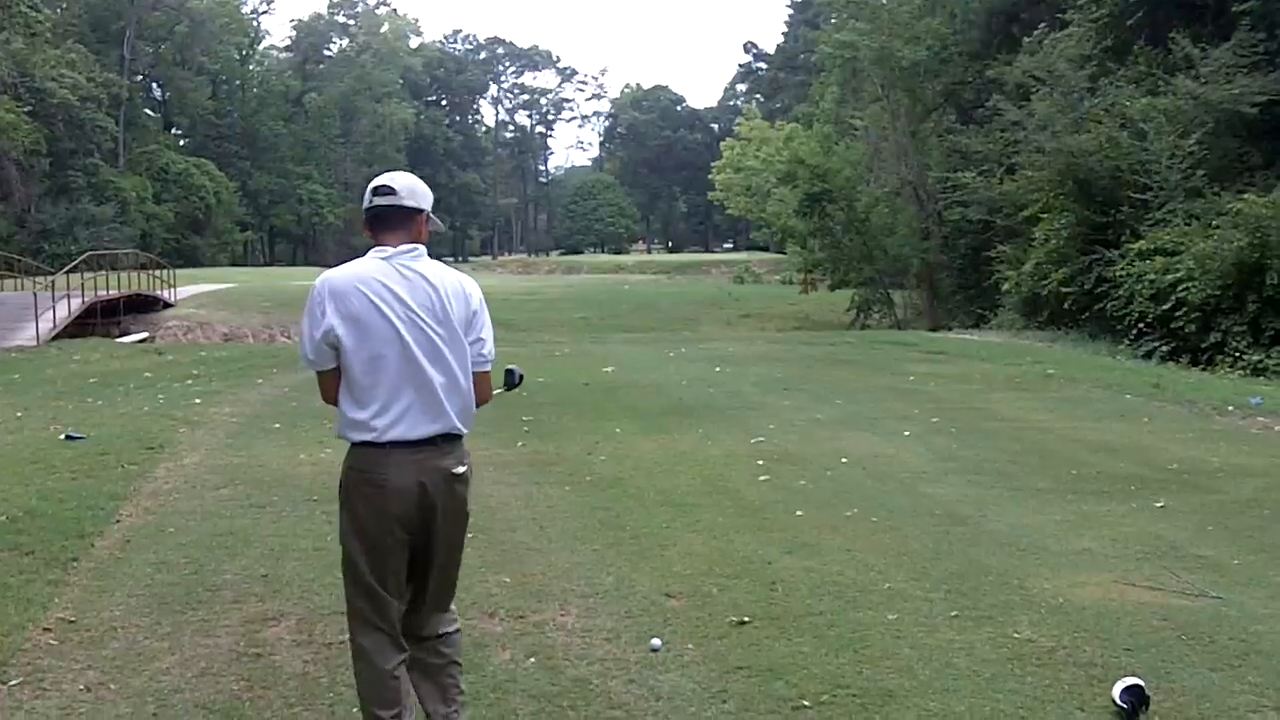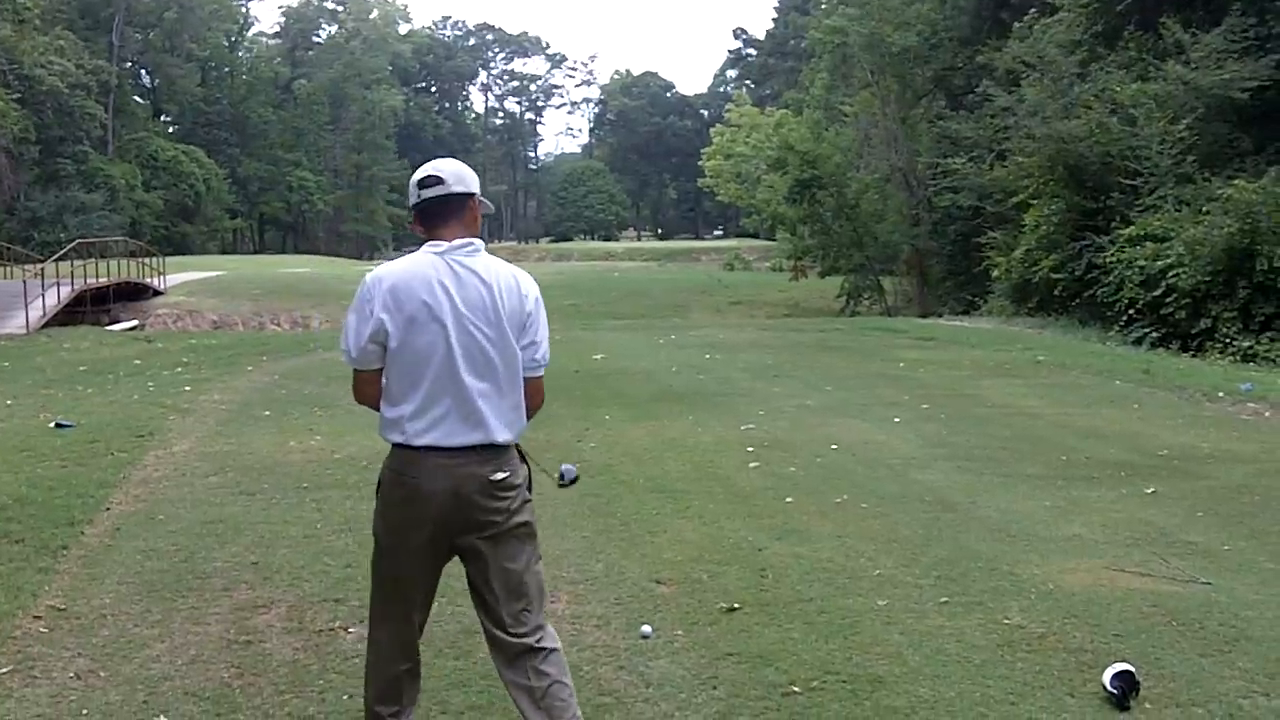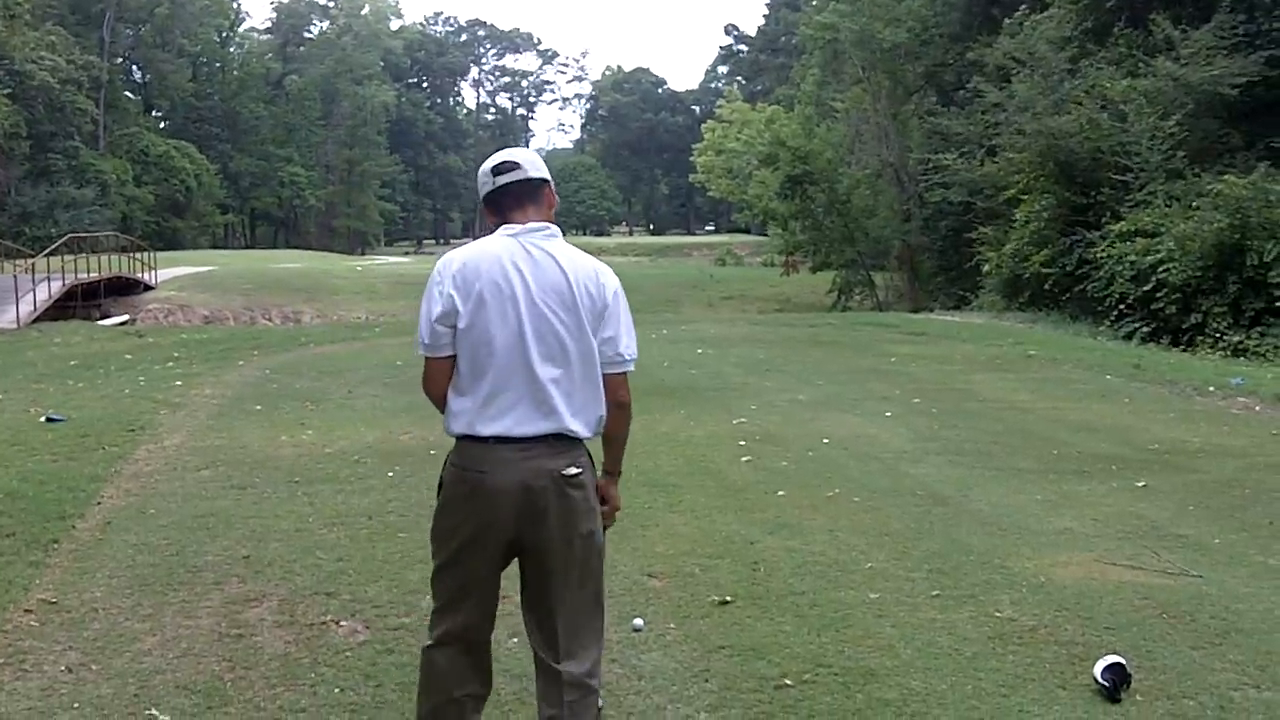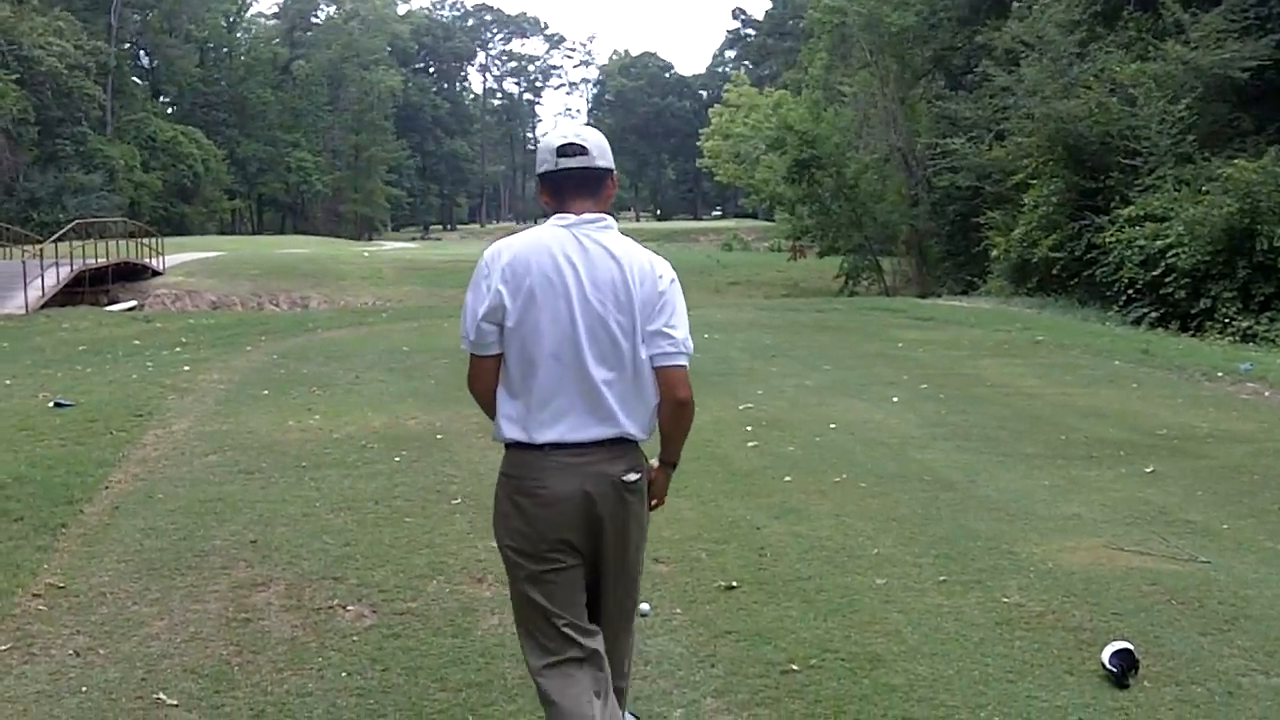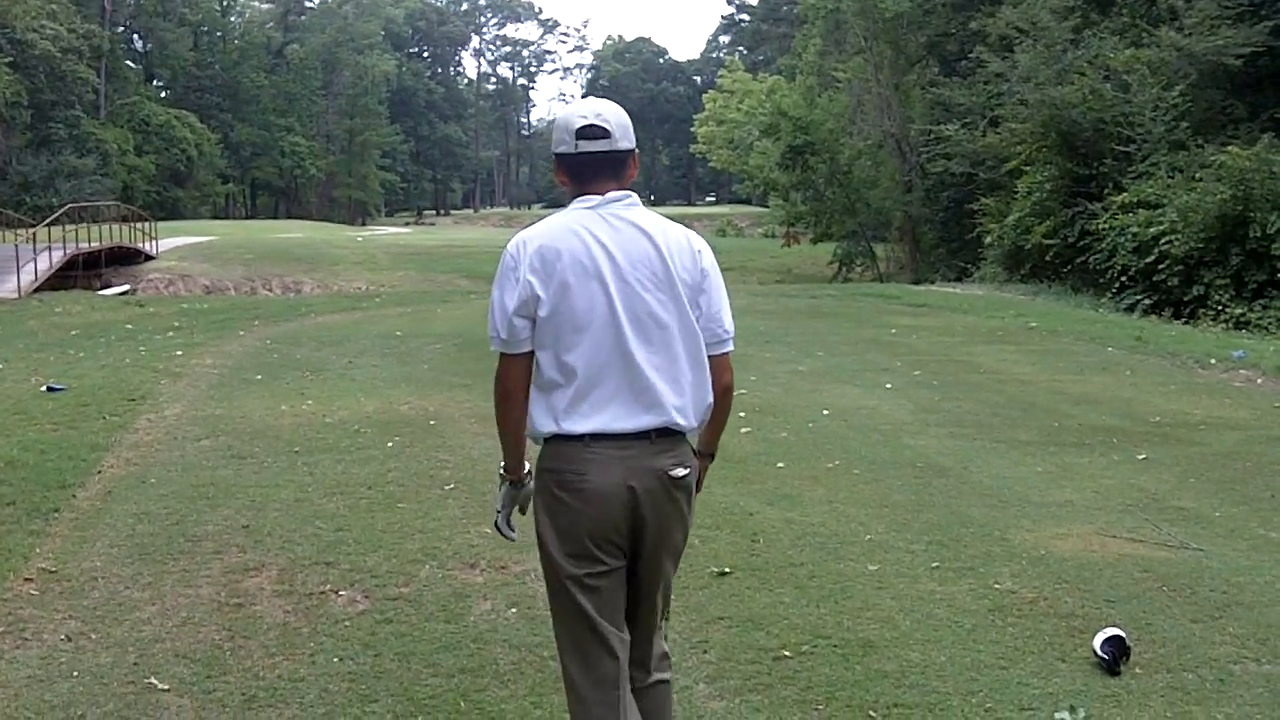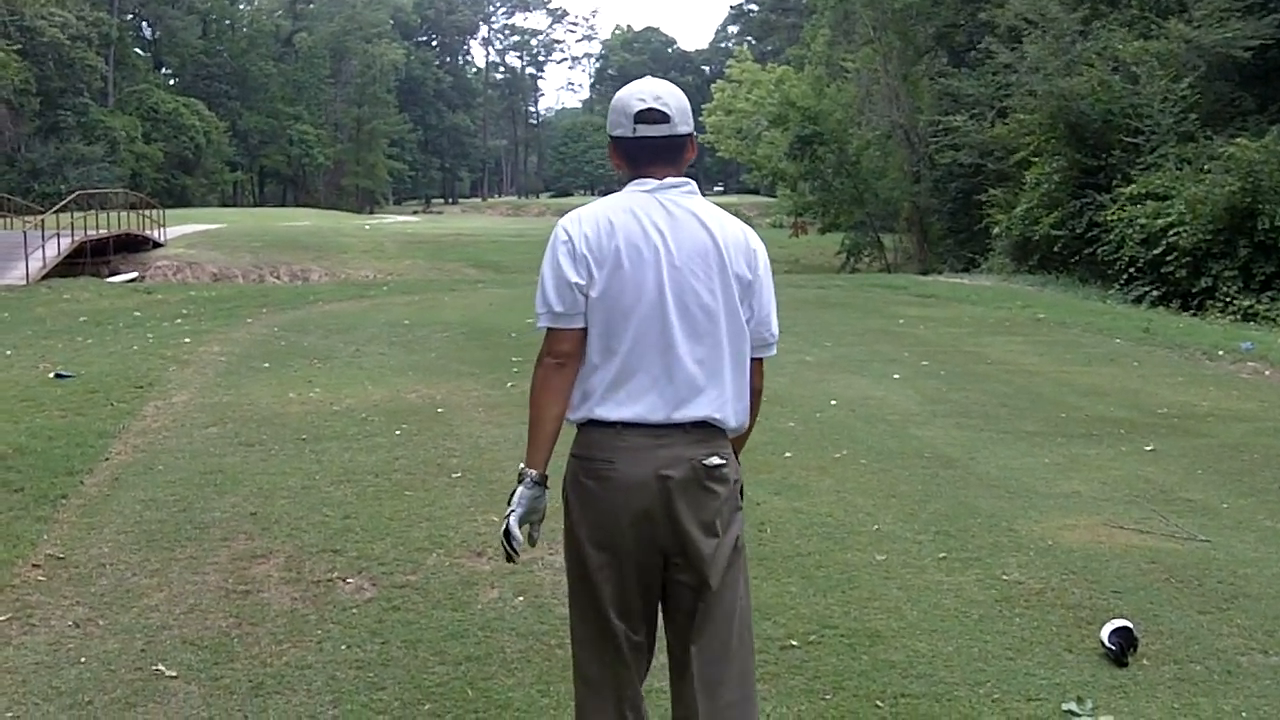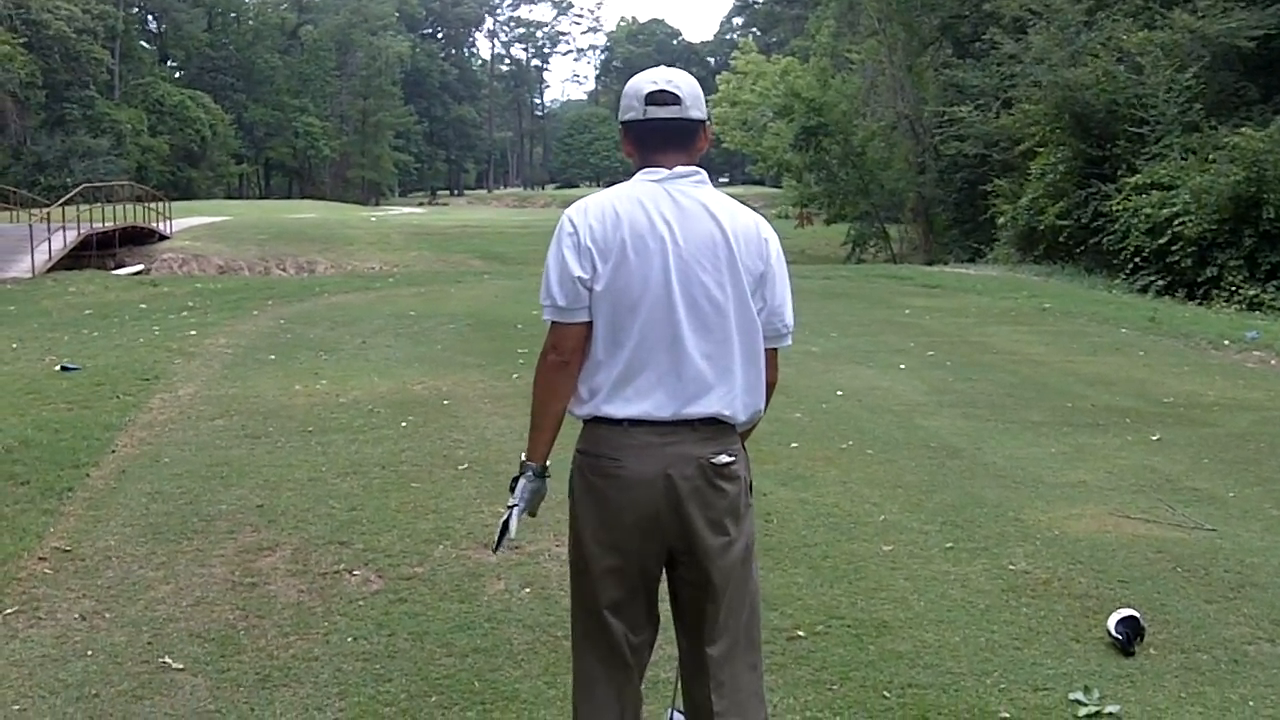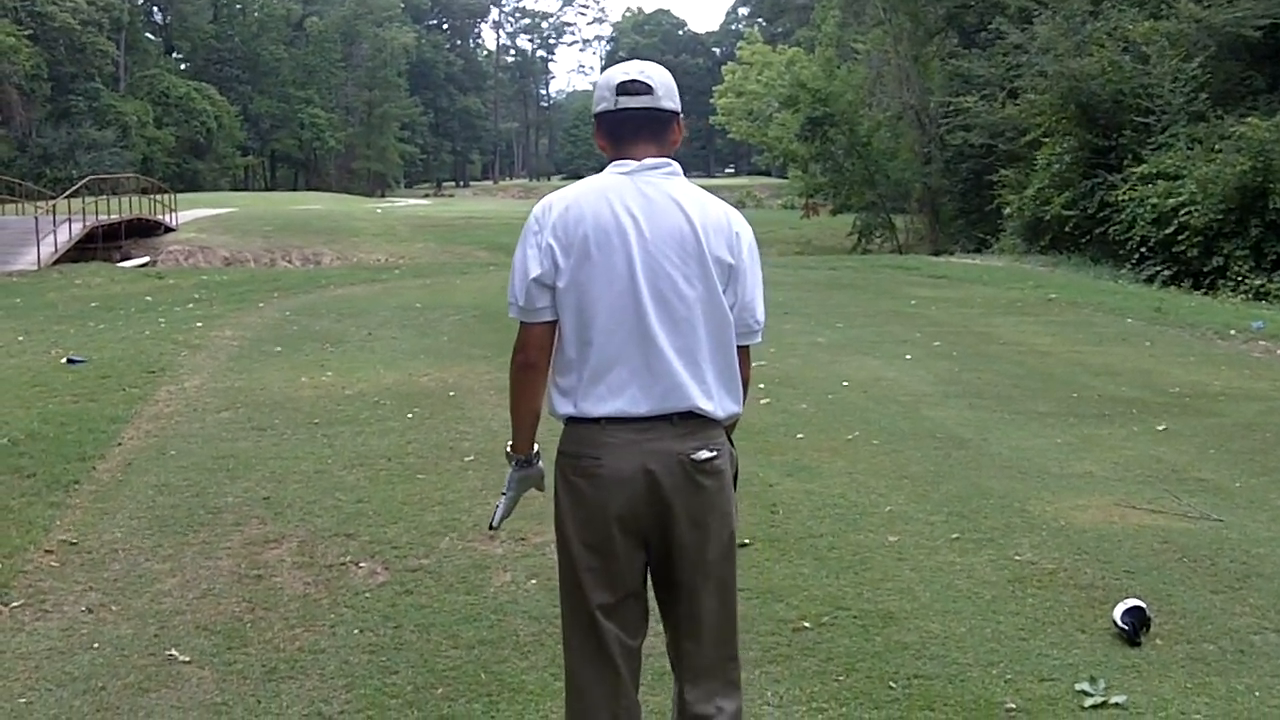
dt=0.3s
person 1, frame 1
left shoulder: (333, 287)
right shoulder: (460, 286)
left elbow: (331, 391)
right elbow: (481, 391)
left hip: (375, 470)
right hip: (447, 466)
left knee: (378, 621)
right knee: (433, 613)
person 1, frame 2
left shoulder: (384, 284)
right shoulder: (518, 285)
left elbow: (365, 390)
right elbow: (533, 394)
left hip: (414, 475)
right hip: (494, 476)
left knee: (395, 622)
right knee: (524, 630)
person 1, frame 3
left shoulder: (456, 267)
right shoulder: (594, 275)
left elbow: (436, 383)
right elbow: (618, 396)
right wrist: (610, 475)
left hip: (476, 470)
right hip: (563, 472)
left knee: (457, 632)
right knee: (571, 647)
person 1, frame 4
left shoulder: (504, 259)
right shoulder: (649, 269)
left elbow: (482, 377)
right elbow: (676, 393)
right wrist: (666, 465)
left hip: (536, 476)
right hip: (618, 473)
left knee: (563, 652)
right knee: (604, 643)
person 1, frame 5
left shoulder: (532, 249)
right shoulder: (686, 246)
left elbow: (512, 381)
right elbow: (721, 377)
left wrist: (514, 470)
right wrist: (704, 454)
left hip: (575, 471)
right hip: (666, 464)
left knee: (598, 657)
right knee: (644, 639)
person 1, frame 6
left shoulder: (583, 230)
right shoulder: (739, 239)
left elbow: (559, 359)
right elbow: (753, 373)
left wrist: (533, 474)
left hip: (607, 461)
right hip: (704, 463)
left knee: (611, 653)
right knee: (715, 655)
person 1, frame 7
left shoulder: (590, 219)
right shoulder: (751, 229)
left elbow: (563, 354)
right elbow: (767, 365)
left wrist: (534, 464)
left hip: (614, 457)
right hip: (712, 459)
left knee: (609, 656)
right knee: (724, 652)
person 1, frame 8
left shoulder: (556, 215)
right shoulder: (723, 220)
left elbow: (532, 352)
right elbow: (740, 357)
left wrist: (521, 453)
left hip: (595, 455)
right hip: (695, 453)
left knee: (602, 649)
right knee: (704, 650)
